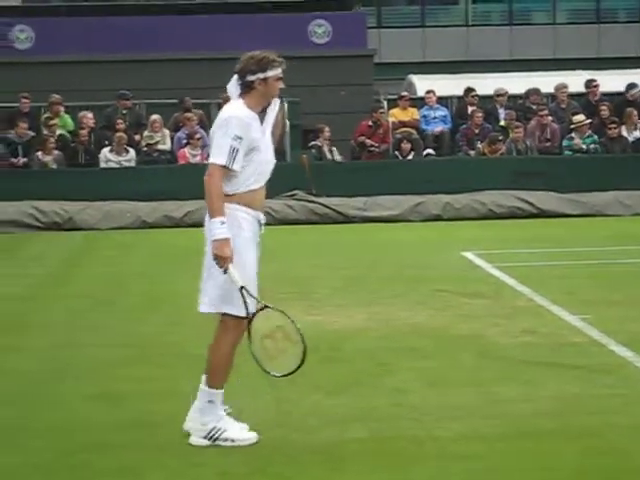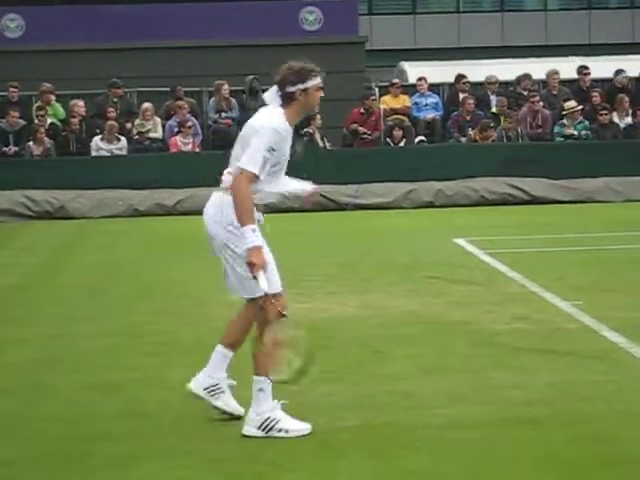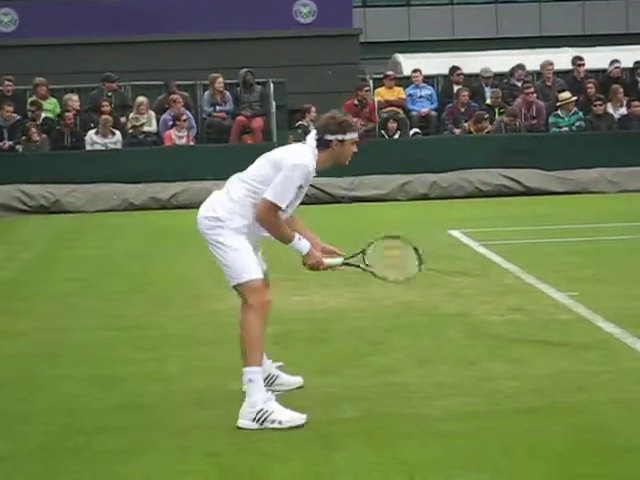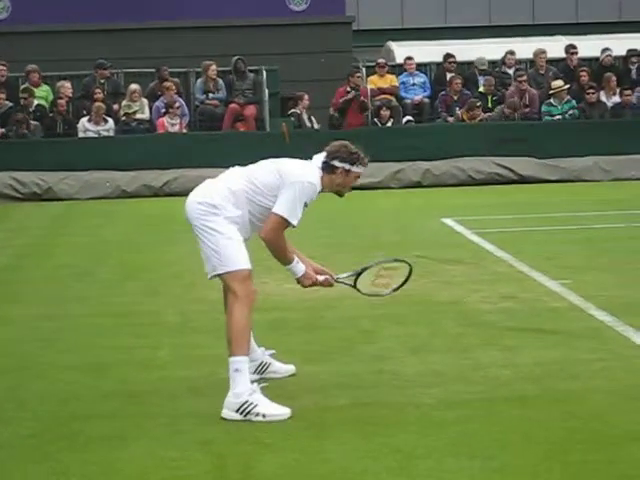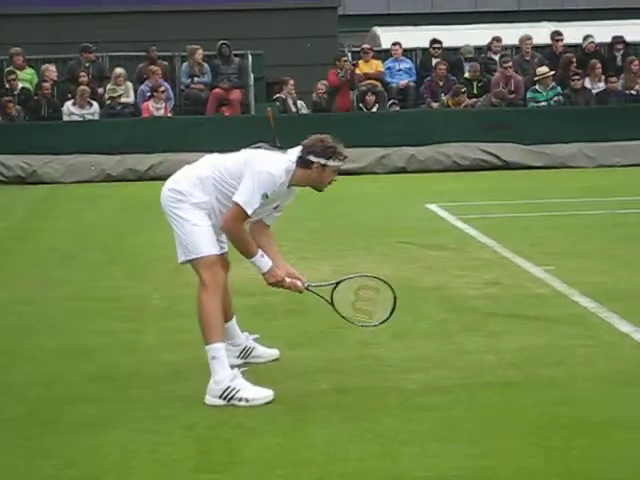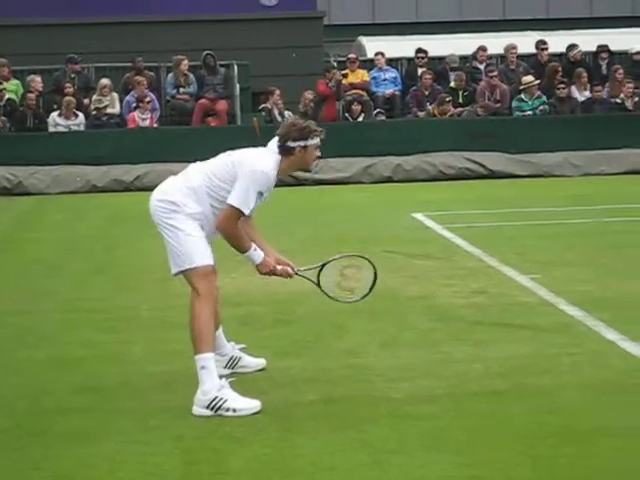
dt=0.5s
person 1, frame 1
left shoulder: (251, 116)
right shoulder: (235, 118)
left elbow: (264, 155)
right elbow: (214, 177)
left wrist: (275, 109)
right wrist: (220, 233)
left hip: (245, 223)
right hip: (232, 222)
left knee: (238, 317)
right knee: (233, 319)
left ankle: (203, 408)
right ankle: (208, 421)
person 1, frame 2
left shoulder: (277, 121)
right shoulder: (272, 127)
right elbow: (240, 185)
left wrist: (296, 187)
right wrist: (253, 242)
left hip: (226, 214)
right hip: (232, 217)
left knee: (256, 303)
right knee: (273, 307)
left ankle: (211, 378)
right ankle: (262, 413)
person 1, frame 3
left shoulder: (303, 158)
right shoulder: (300, 163)
left elbow: (281, 210)
right elbow: (265, 213)
left wrist: (316, 244)
right wrist: (303, 248)
left hip: (230, 218)
right hip: (223, 220)
left knee: (253, 293)
right knee: (258, 298)
left ankle: (260, 372)
right ankle: (256, 405)
person 1, frame 4
left shoulder: (302, 176)
right shoulder: (307, 181)
left elbow: (272, 231)
right elbow: (269, 234)
left wrist: (307, 264)
right wrist: (298, 270)
left hip: (209, 204)
right hip: (213, 209)
left knee: (237, 285)
right knee: (242, 291)
left ankle: (252, 359)
right ankle: (240, 395)
person 1, frame 5
left shoulder: (286, 184)
right shoulder: (270, 173)
left elbow: (259, 228)
right elbow: (231, 224)
left wrist: (283, 268)
right wrist: (265, 266)
left hip: (201, 200)
right hip: (185, 196)
left knee: (219, 269)
right knee: (212, 278)
left ankle: (236, 345)
right ankle: (222, 382)
person 1, frame 6
left shoulder: (267, 166)
right shoulder: (261, 170)
left elbow: (241, 218)
right elbow: (225, 224)
left wrist: (271, 254)
right wrist: (257, 258)
left hip: (179, 203)
right hip: (175, 205)
left knee: (206, 279)
right knee: (205, 288)
left ankle: (222, 354)
right ankle: (209, 392)
